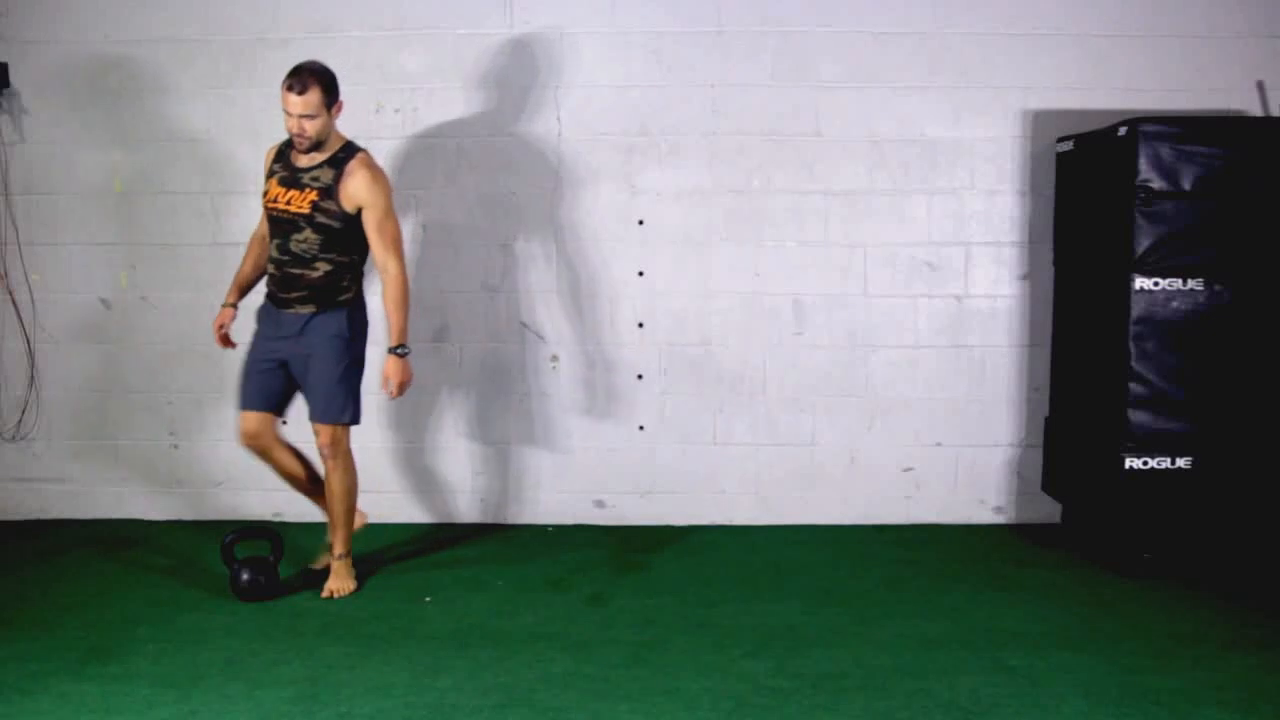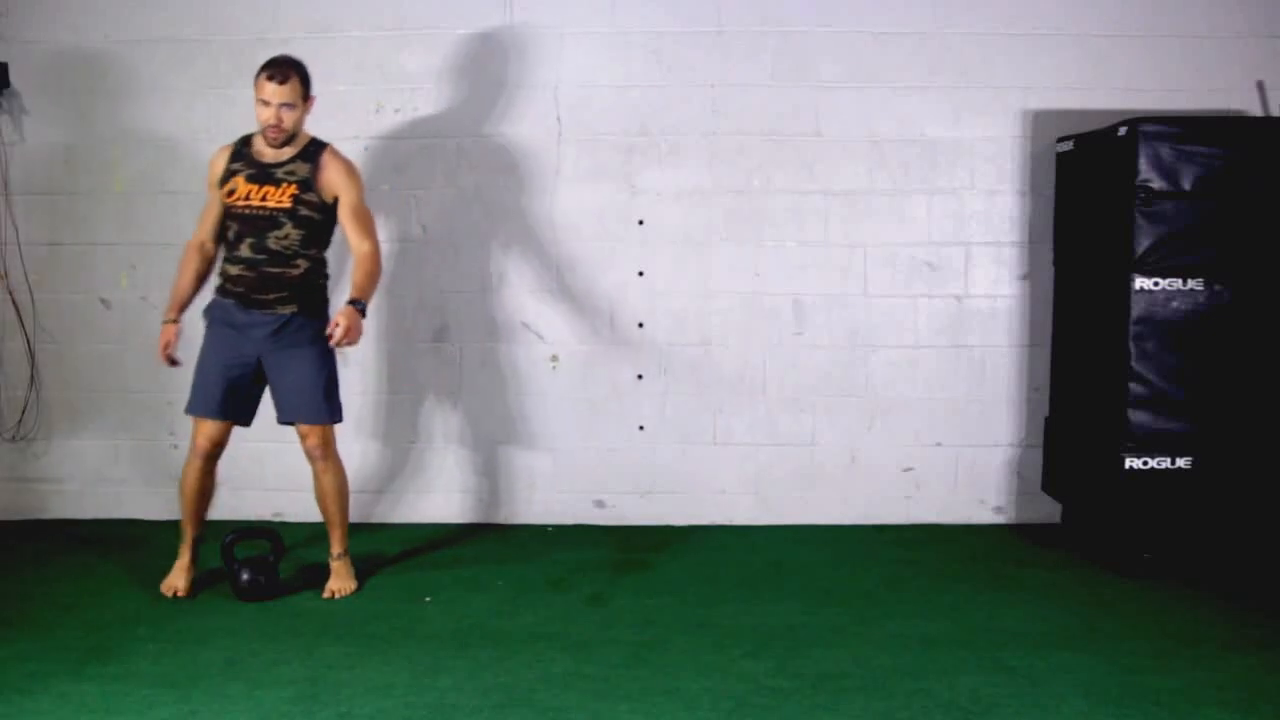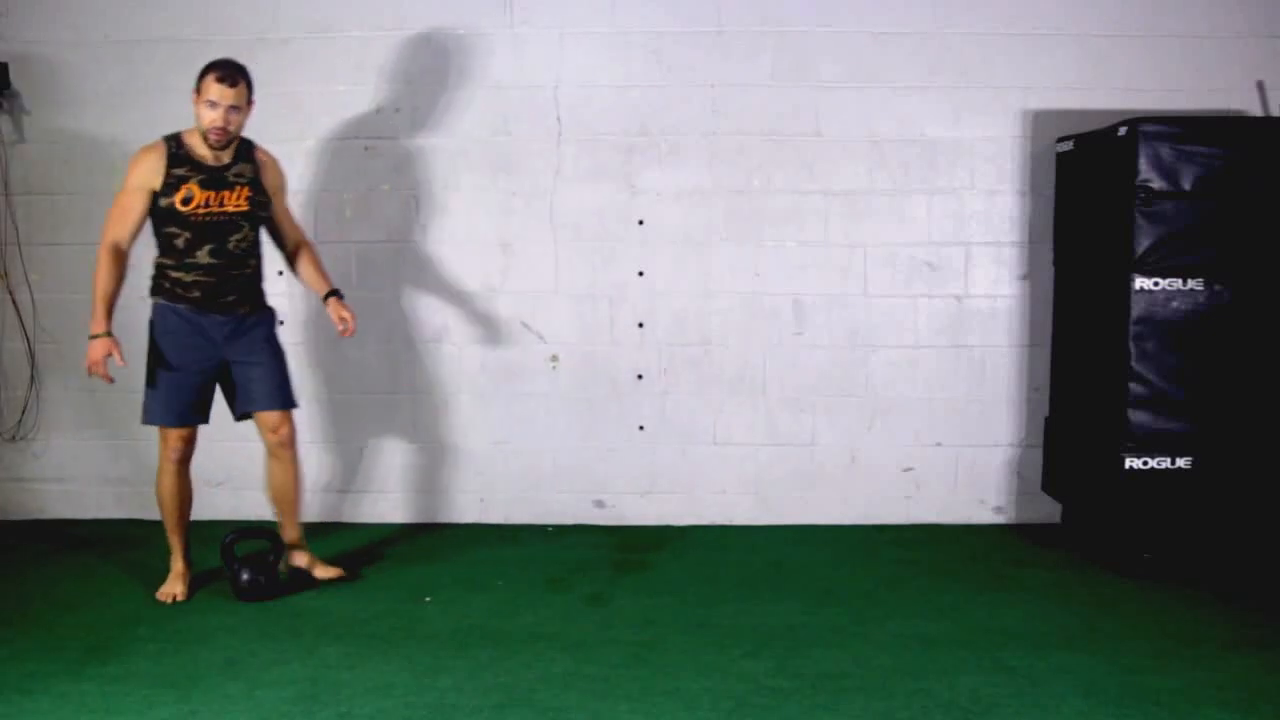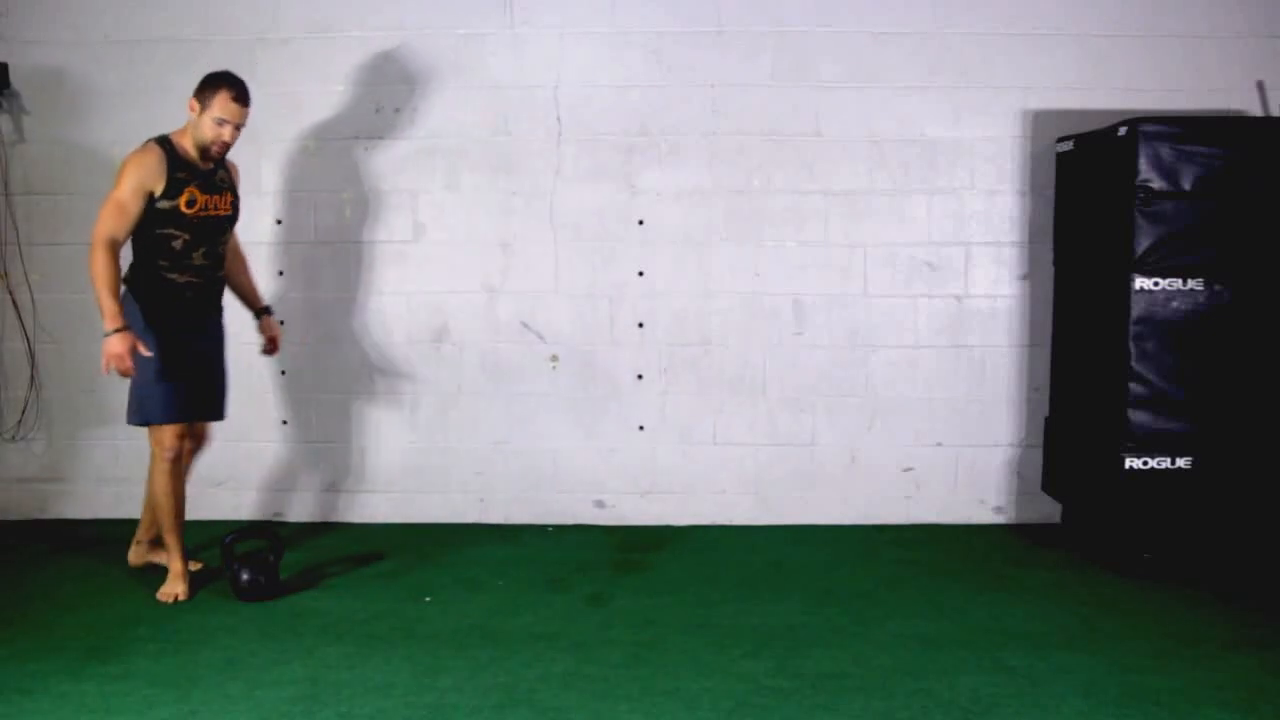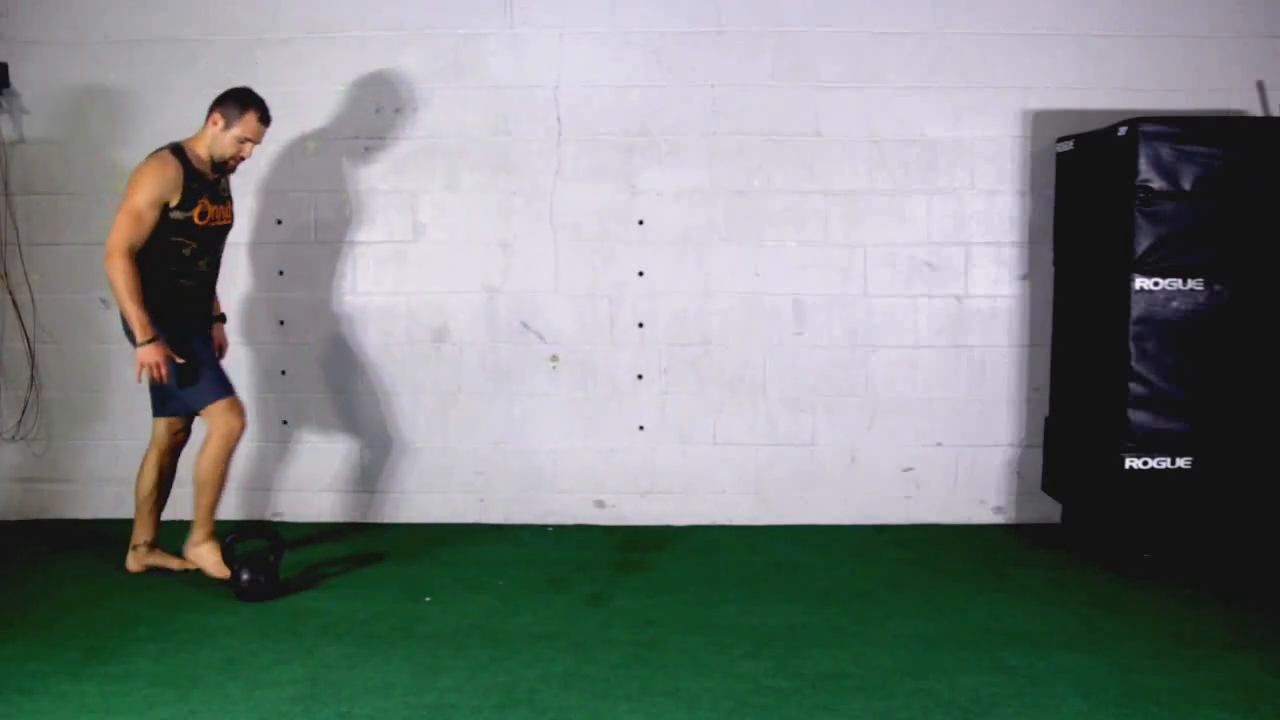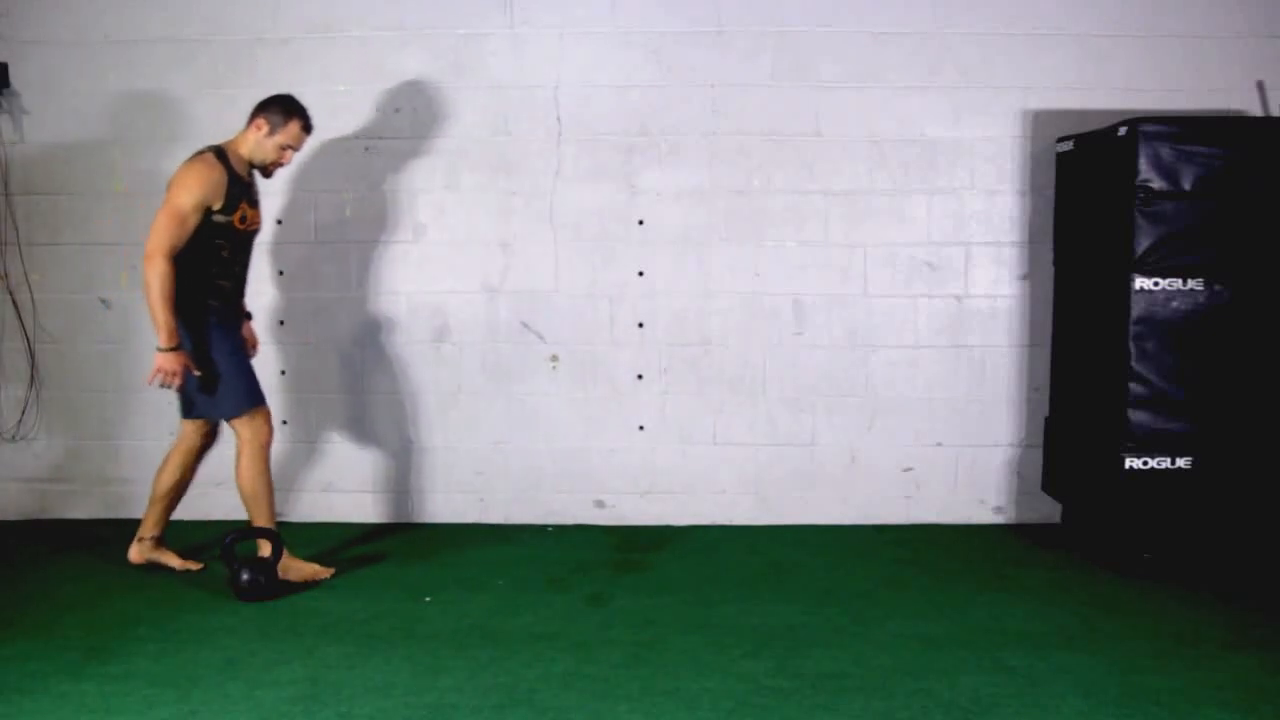
dt=0.3s
person 1, frame 1
left shoulder: (360, 175)
right shoulder: (276, 158)
left elbow: (392, 266)
left wrist: (397, 350)
right wrist: (232, 299)
left hip: (331, 321)
right hip: (276, 315)
left knee: (332, 442)
right knee: (253, 431)
left ankle: (342, 556)
right ankle: (339, 512)
person 1, frame 2
left shoulder: (332, 168)
right shoulder: (227, 160)
left elbow: (366, 249)
right elbow: (203, 242)
left wrist: (355, 306)
right wrist: (173, 315)
left hip: (301, 324)
right hip: (231, 318)
left knee: (318, 446)
right knee: (204, 444)
left ankle: (340, 557)
right ankle: (188, 554)
person 1, frame 3
left shoulder: (263, 166)
right shoulder: (155, 162)
left elbow: (292, 238)
right elbow: (114, 246)
left wrist: (329, 294)
right wrist: (100, 328)
left hip: (249, 319)
right hip: (180, 321)
left knee: (279, 432)
right knee: (176, 447)
left ankle: (294, 545)
right ankle: (179, 564)
person 1, frame 4
left shoulder: (226, 173)
right shoulder: (149, 163)
right elbow: (104, 244)
left wrist: (260, 311)
right wrist: (116, 327)
left hip: (206, 319)
right hip: (157, 320)
left knee: (190, 439)
right knee: (168, 444)
left ankle: (147, 540)
right ankle: (176, 564)
person 1, frame 5
left shoulder: (219, 178)
right shoulder: (163, 171)
right elbow: (118, 254)
left wrist: (217, 318)
right wrist: (146, 336)
left hip: (191, 318)
right hip: (164, 320)
left knee: (172, 432)
right knee: (228, 419)
left ankle: (143, 547)
right ankle: (201, 542)
person 1, frame 6
left shoulder: (246, 179)
right shoulder: (204, 173)
right elbow: (157, 256)
left wrist: (242, 317)
right wrist: (168, 343)
left hip: (218, 319)
right hip: (196, 321)
left knee: (197, 435)
right knee: (255, 429)
left ankle: (147, 540)
right ankle: (270, 553)
